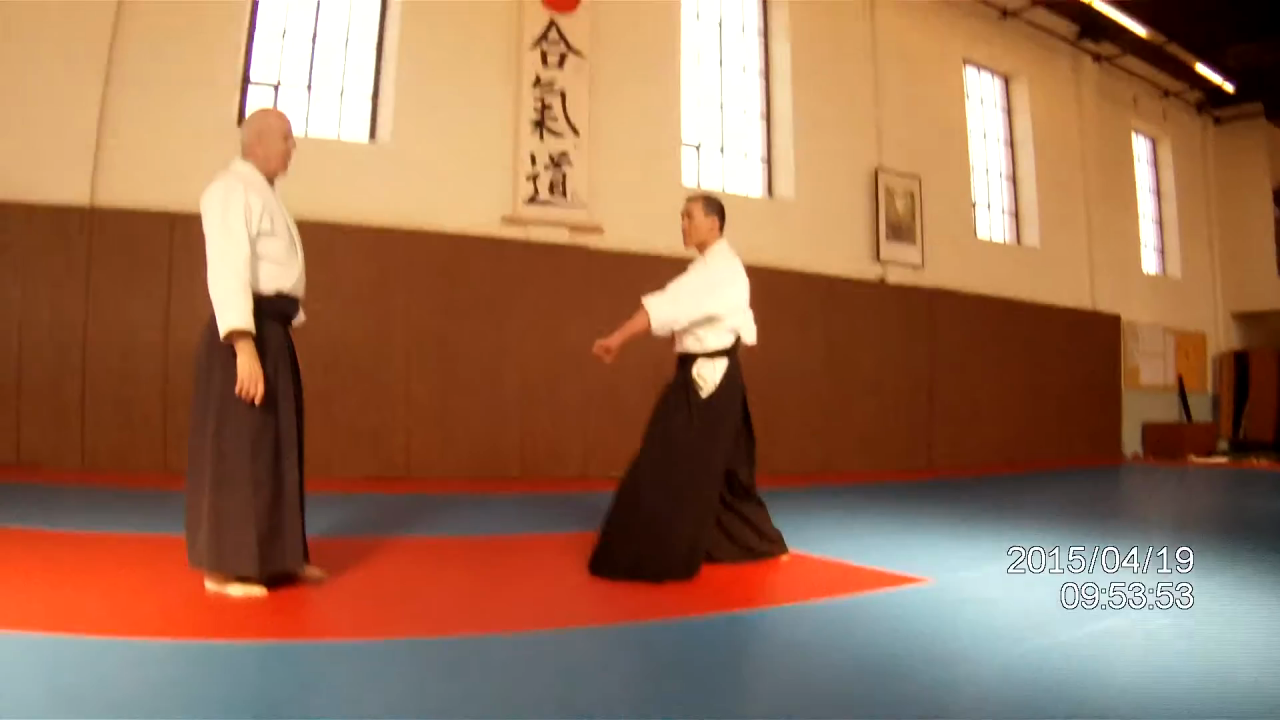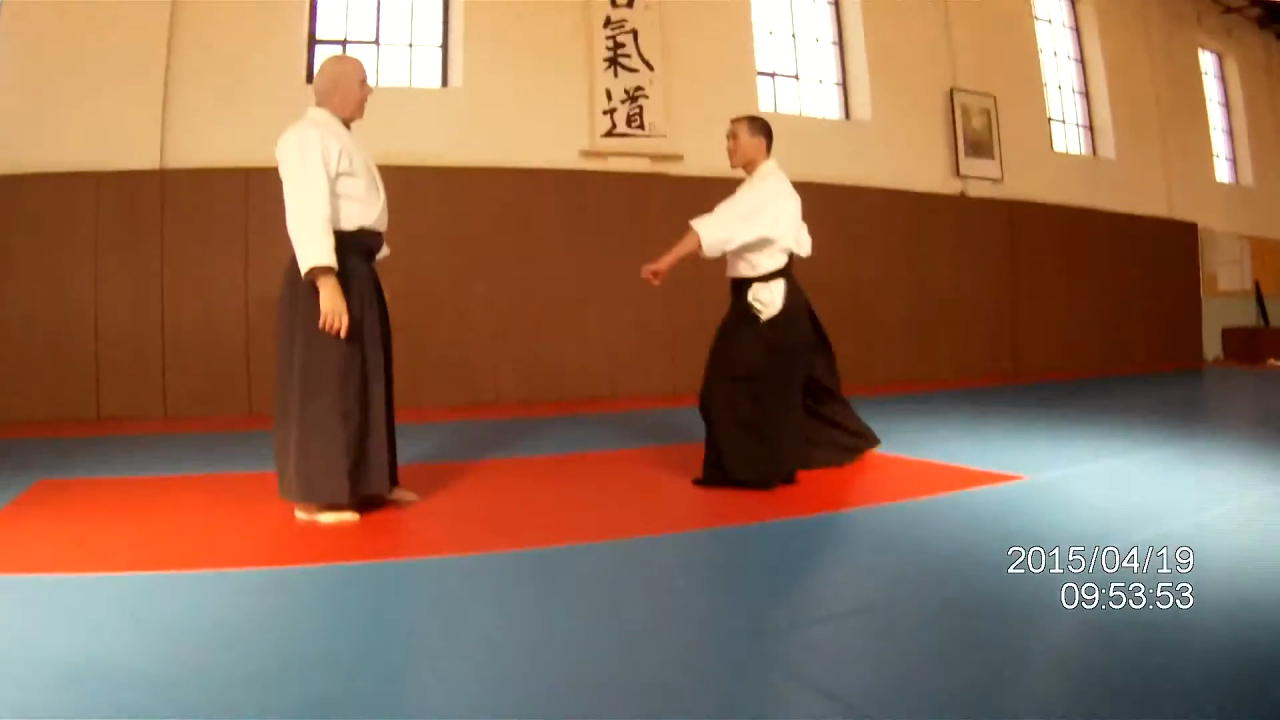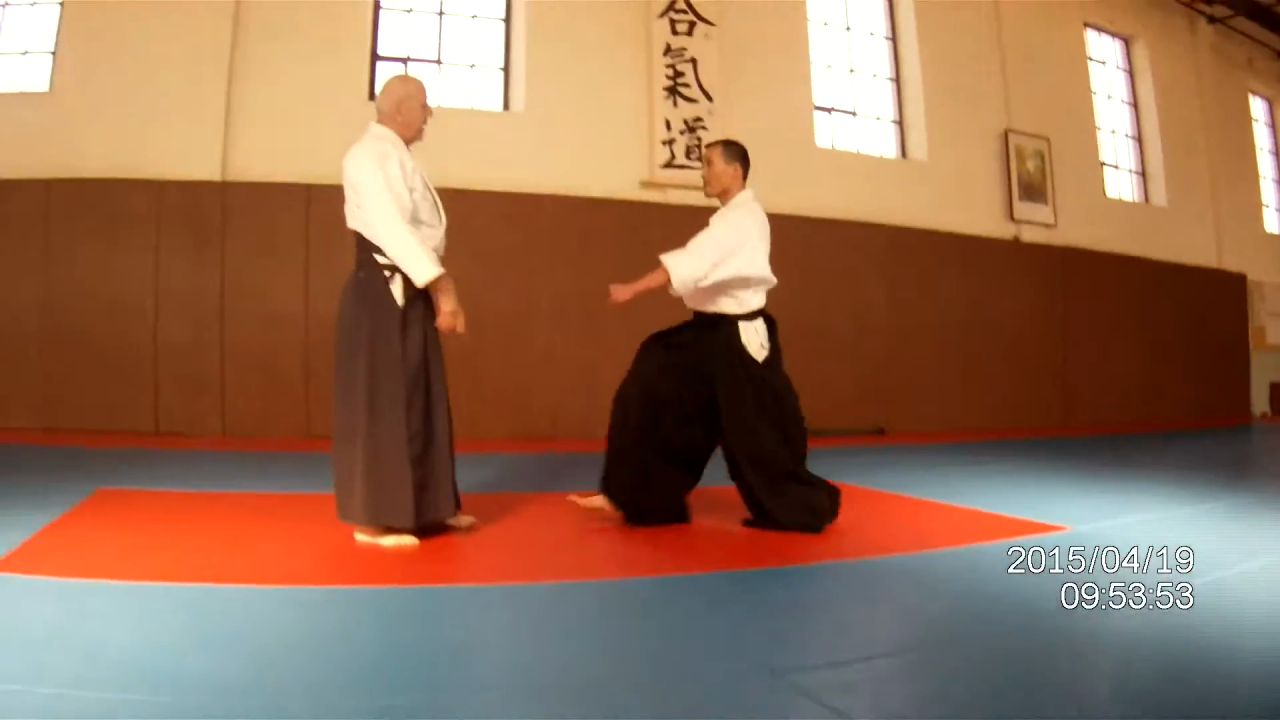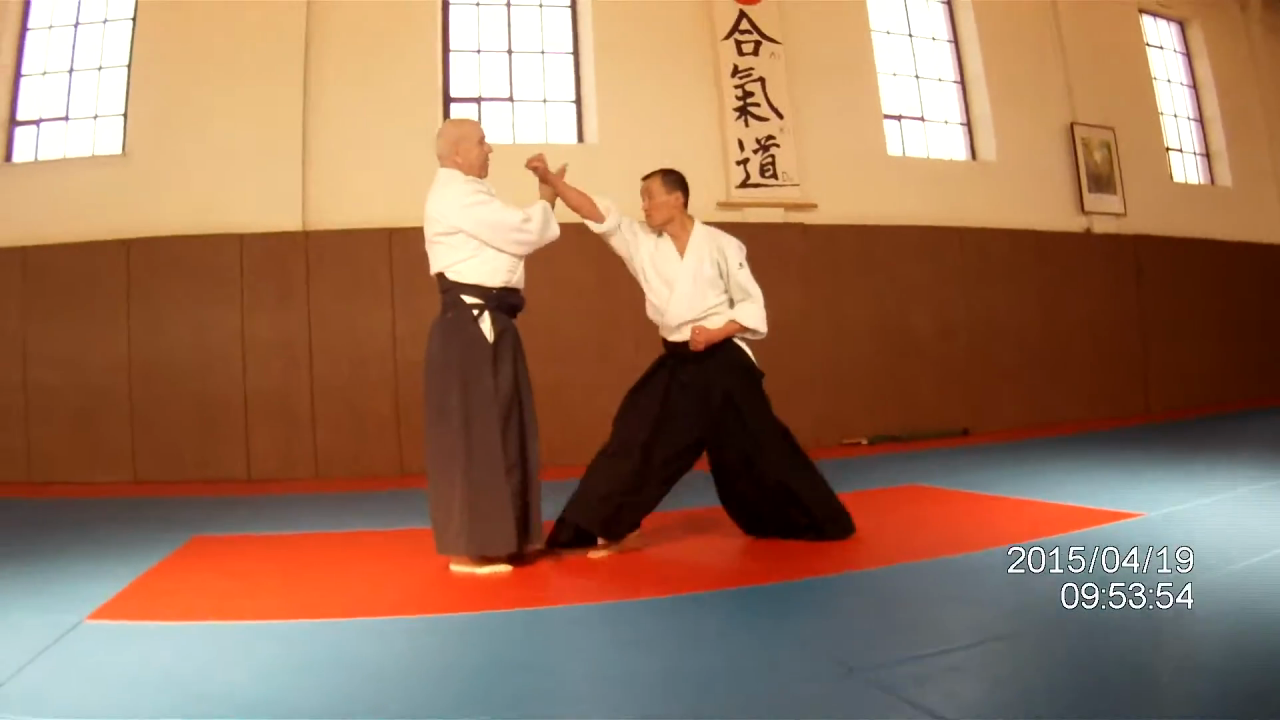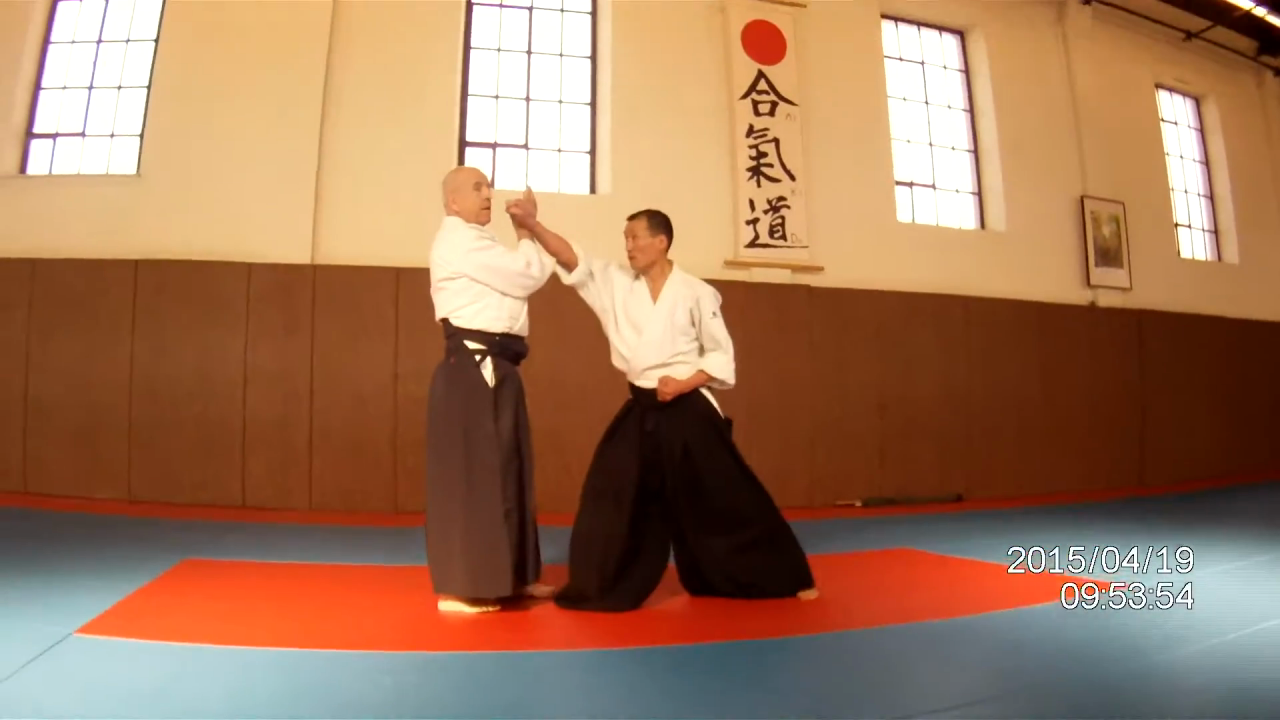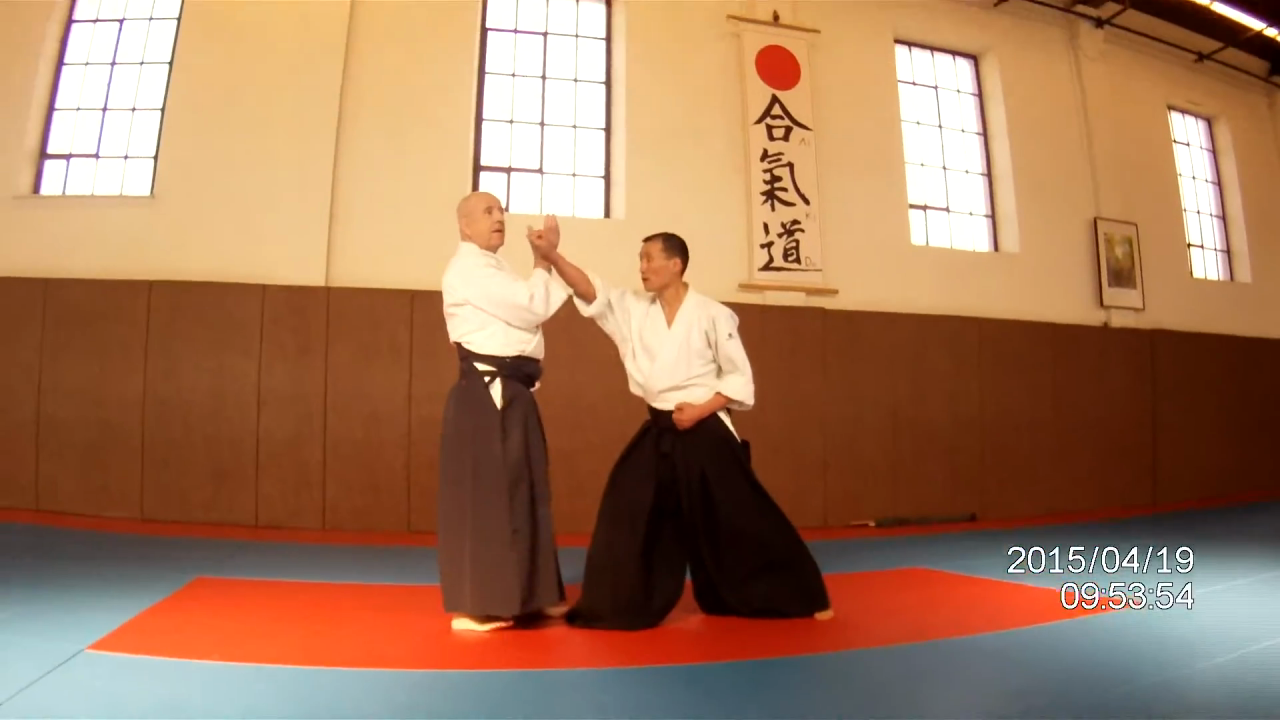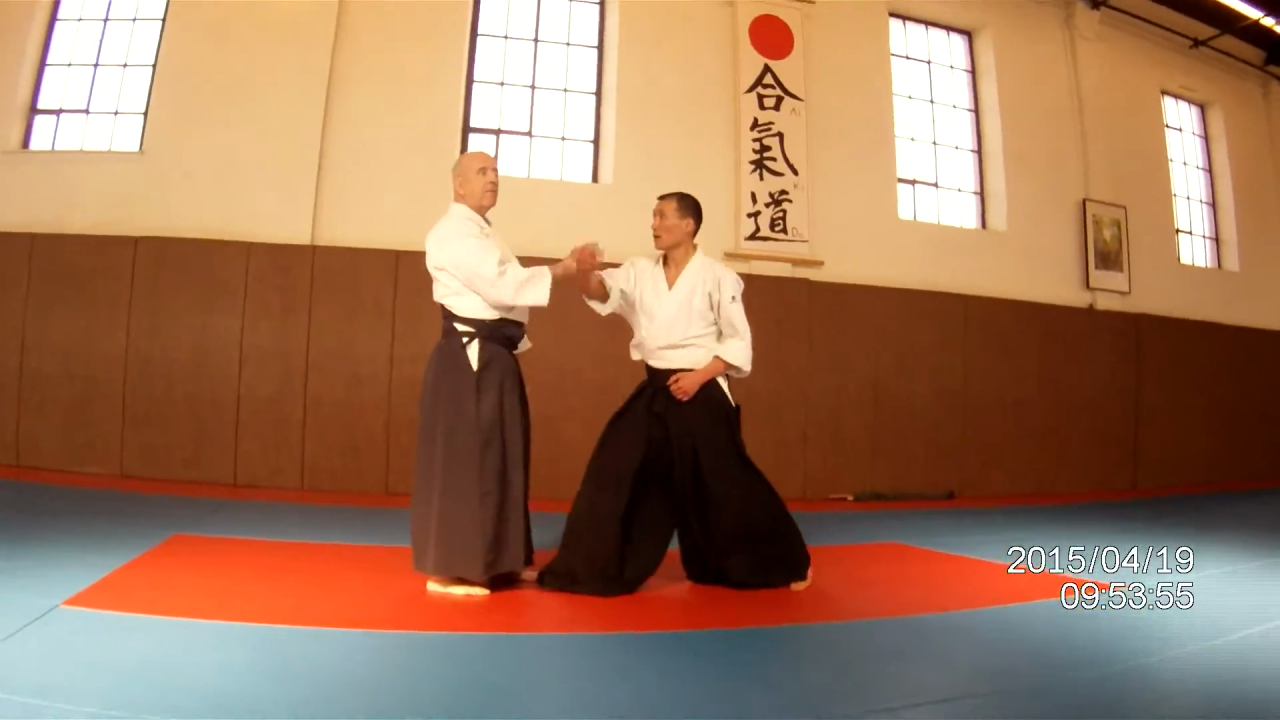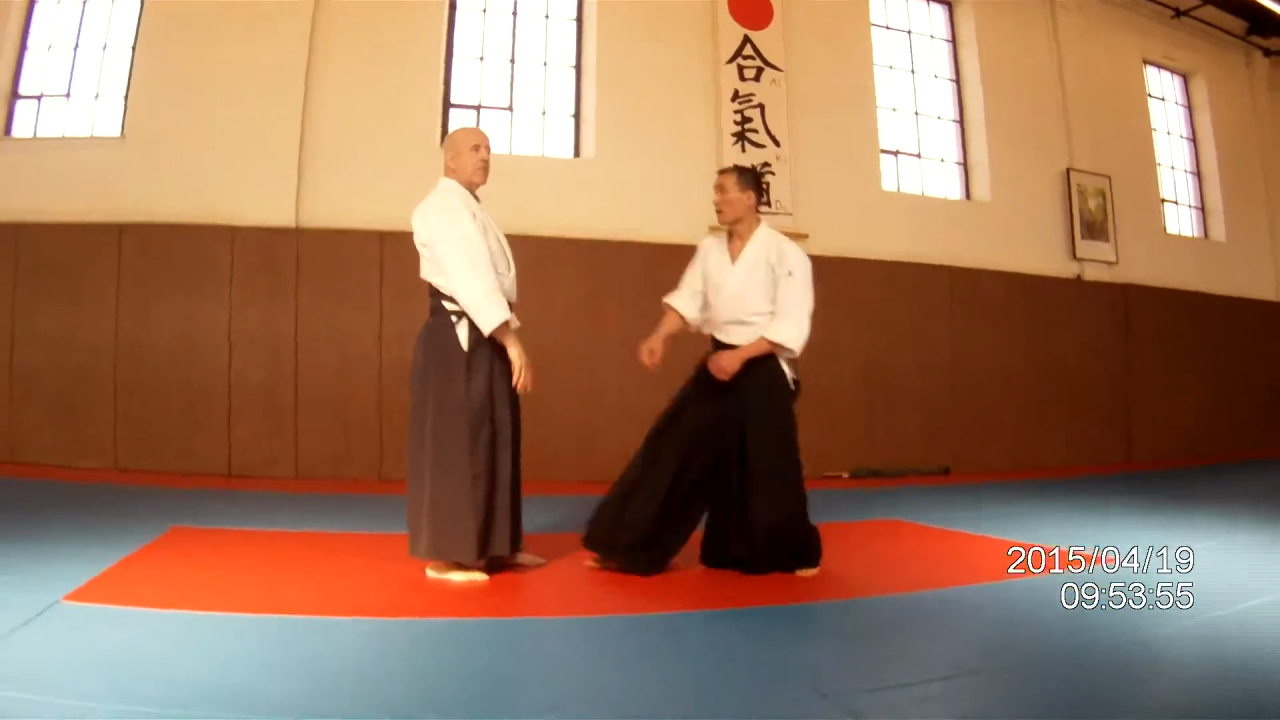
dt=0.3s
person 1, frame 1
left shoulder: (259, 193)
right shoulder: (233, 191)
right elbow: (228, 270)
right wrist: (244, 345)
left hip: (272, 332)
right hip: (245, 333)
left knee: (273, 447)
right knee: (237, 449)
left ankle: (274, 557)
right ankle: (224, 568)
person 1, frame 2
left shoulder: (338, 137)
right shoulder: (308, 136)
right elbow: (307, 213)
left wrist: (354, 272)
right wrist: (327, 281)
left hip: (355, 267)
right hip: (326, 271)
left knee: (362, 377)
right knee: (324, 382)
left ankle: (368, 482)
right ankle: (314, 497)
person 1, frame 3
left shoulder: (393, 155)
right shoulder: (374, 153)
right elbow: (394, 227)
left wrist: (436, 286)
right wrist: (441, 286)
left hip: (408, 289)
right hip: (385, 291)
left knee: (417, 400)
right knee: (383, 402)
left ankle: (423, 507)
right ankle: (372, 520)
person 1, frame 4
left shoulder: (465, 194)
right shoulder: (454, 196)
left elbow: (509, 235)
right elbow: (524, 233)
left wrist: (540, 206)
right wrist: (546, 198)
left hip: (486, 325)
right hip: (469, 328)
left knee: (501, 430)
right knee: (473, 434)
left ankle: (507, 537)
right ankle: (468, 549)
person 1, frame 5
left shoulder: (469, 242)
right shoulder: (458, 242)
left elbow: (512, 279)
right elbow: (526, 275)
right wrist: (525, 231)
left hip: (489, 370)
right hip: (473, 372)
left knee: (500, 475)
right knee: (473, 477)
left ankle: (508, 578)
right ankle: (458, 590)
person 1, frame 6
left shoulder: (489, 268)
right shoulder: (468, 268)
right elbow: (530, 307)
right wrist: (544, 261)
left hip: (509, 395)
right hip: (486, 397)
left knee: (517, 496)
right knee: (485, 498)
left ankle: (519, 599)
right ankle: (471, 608)
person 1, frame 7
left shoulder: (479, 231)
right shoulder: (453, 232)
right elbow: (502, 285)
right wrist: (562, 270)
left hip: (493, 358)
right hip: (468, 360)
left knee: (497, 460)
right knee: (462, 462)
left ankle: (491, 563)
right ankle: (446, 572)
person 1, frame 8
left shoulder: (468, 207)
right shoulder: (444, 207)
right elbow: (471, 277)
left wrist: (505, 341)
right wrist: (513, 341)
left hip: (483, 339)
right hip: (458, 340)
left knee: (490, 444)
right knee: (454, 445)
left ankle: (491, 546)
right ankle: (442, 557)
person 2, frame 1
left shoulder: (718, 267)
right shoulder: (722, 266)
left elbow: (670, 304)
right elbow: (746, 330)
left wrist: (618, 338)
left hip: (706, 376)
right hip: (714, 376)
left knee: (672, 467)
right knee: (723, 467)
left ankle: (651, 559)
right ankle: (757, 543)
person 2, frame 2
left shoulder: (767, 188)
right shoulder: (767, 186)
left elbow: (717, 228)
right elbow: (801, 243)
left wrist: (665, 262)
left hip: (764, 300)
right hip: (769, 297)
left knee: (733, 387)
right knee: (803, 383)
left ankle: (754, 467)
right ankle: (849, 443)
person 2, frame 3
left shoulder: (744, 220)
right shoulder: (733, 217)
left elbow: (694, 263)
left wrist: (632, 289)
left hip: (740, 339)
right hip: (706, 332)
left knee: (756, 434)
right knee: (643, 404)
left ankle: (802, 508)
right ankle: (627, 498)
person 2, frame 4
left shoulder: (721, 245)
right shoulder: (642, 241)
left elbow: (752, 306)
right elbow: (600, 215)
left wrist: (715, 334)
right wrist: (553, 182)
left hip: (723, 362)
right hip: (677, 365)
left knee: (761, 448)
right knee: (636, 442)
left ankle: (819, 523)
right ankle: (603, 532)
person 2, frame 5
left shoulder: (696, 293)
right shoulder: (616, 284)
left elbow: (721, 356)
right elbow: (573, 260)
left wrist: (683, 384)
right wrist: (531, 224)
left hip: (689, 411)
right hip: (642, 412)
left knee: (728, 499)
right knee: (613, 496)
left ankle: (783, 577)
right ankle: (605, 589)
person 2, frame 6
left shoulder: (712, 315)
right shoulder: (633, 310)
left elbow: (739, 379)
right elbow: (591, 293)
left wrist: (702, 410)
right wrist: (552, 256)
left hip: (706, 433)
right hip: (658, 433)
left knee: (743, 519)
right knee: (626, 513)
left ankle: (803, 596)
right ankle: (617, 605)
person 2, frame 7
left shoulder: (717, 277)
right shoulder: (640, 271)
left elbow: (739, 343)
right elbow: (602, 292)
left wrist: (700, 376)
right wrist: (587, 272)
left hip: (701, 394)
right hip: (654, 391)
left knee: (729, 485)
right knee: (615, 475)
left ankle: (786, 564)
right ankle: (593, 571)
person 2, frame 8
left shoulder: (784, 254)
right shoulder: (710, 249)
left elbow: (791, 325)
right elbow: (688, 300)
left wrist: (741, 356)
right wrist: (659, 337)
left hip: (764, 370)
right hip: (720, 361)
left knee: (770, 465)
right knee: (675, 448)
left ankle: (794, 551)
right ankle: (626, 545)
